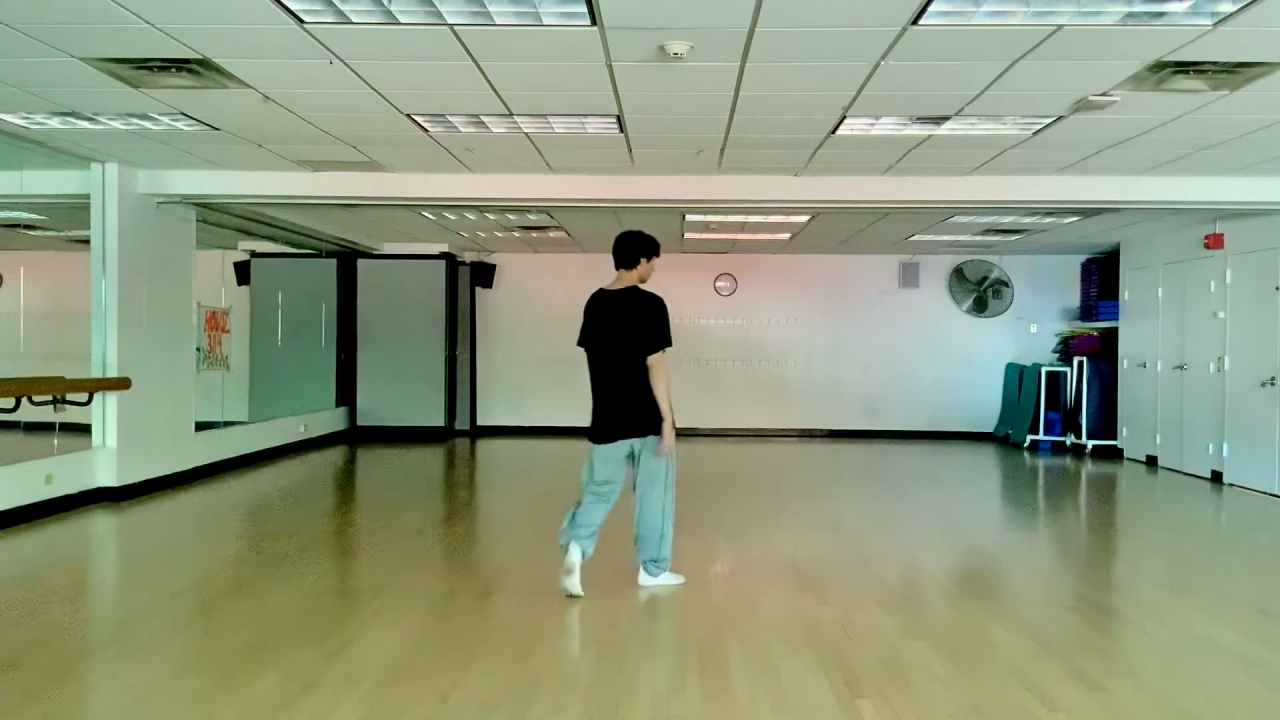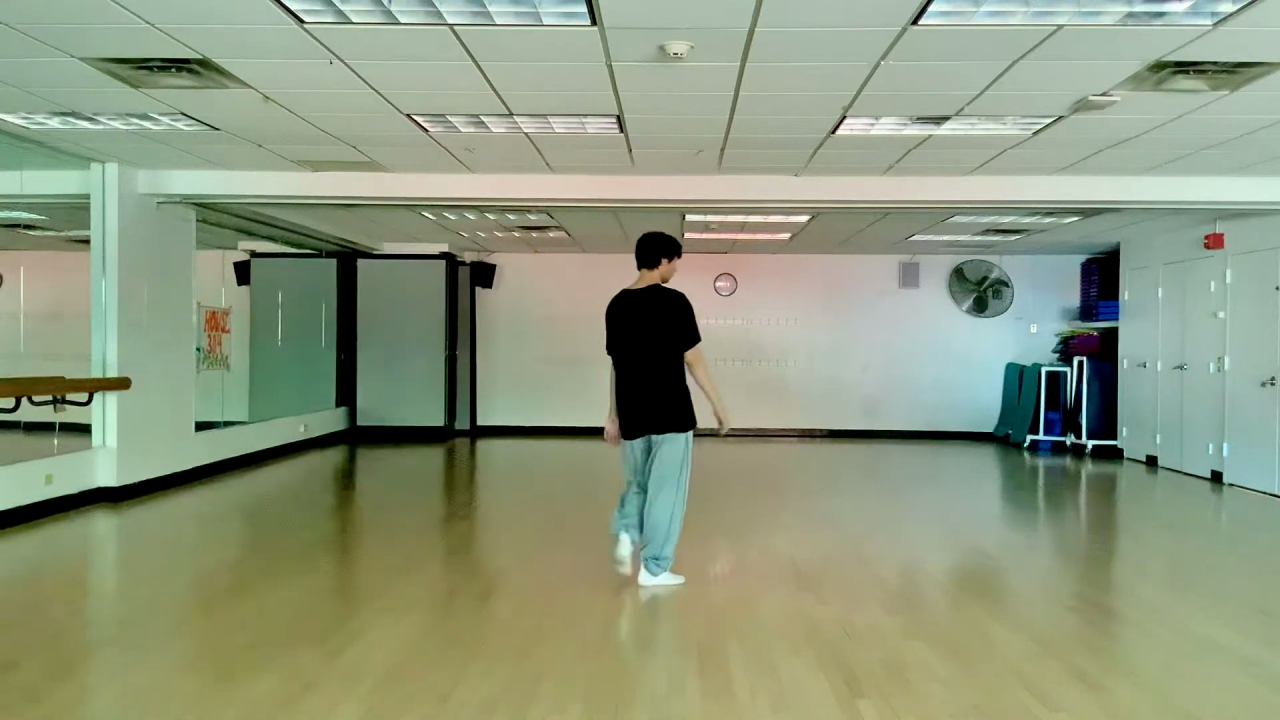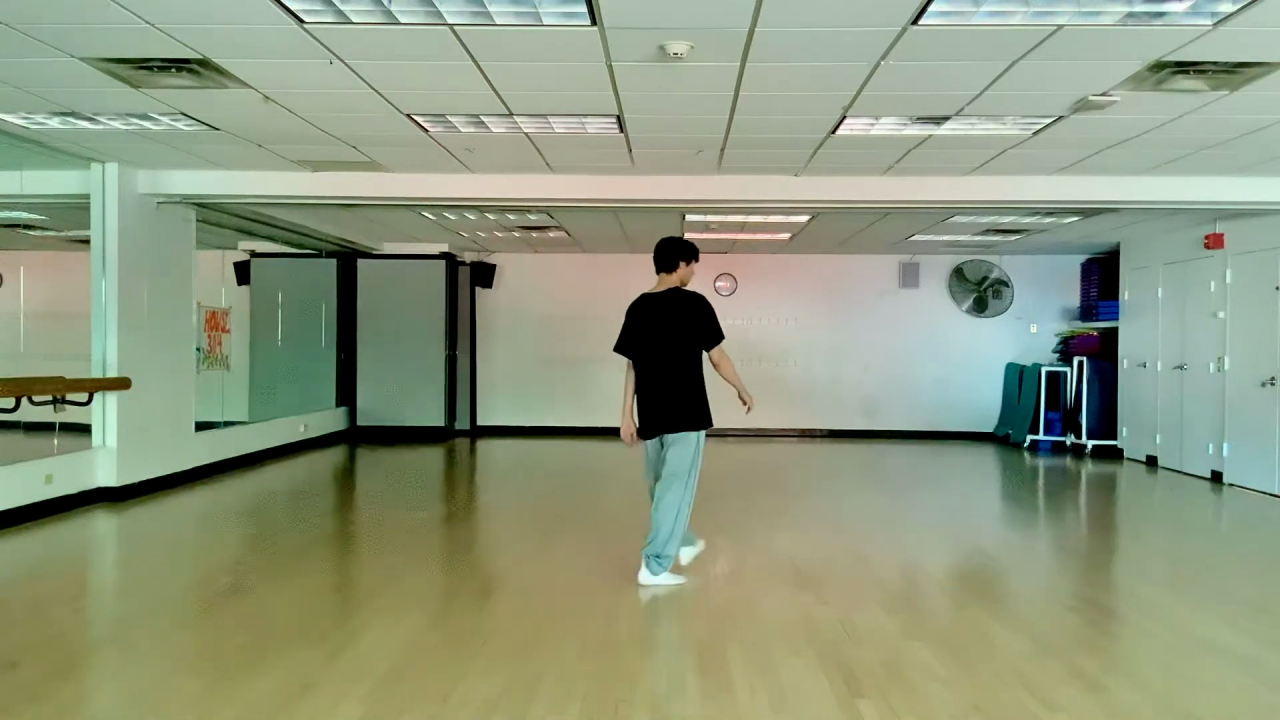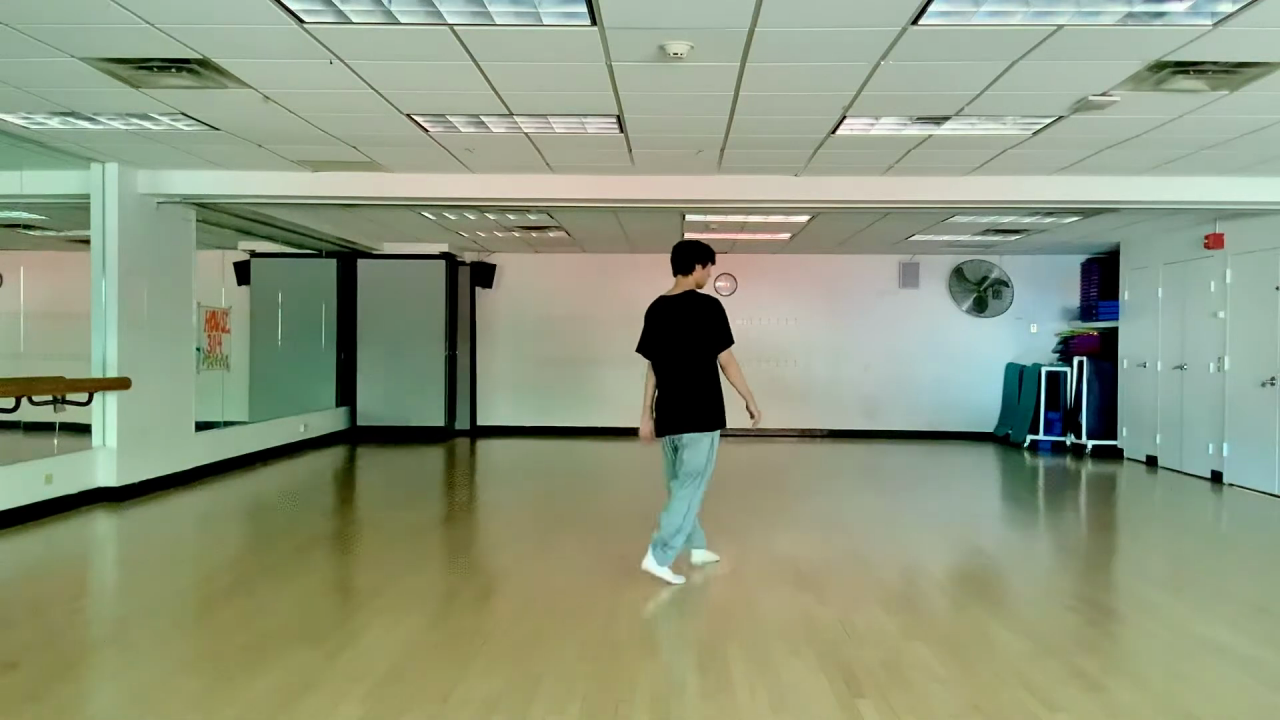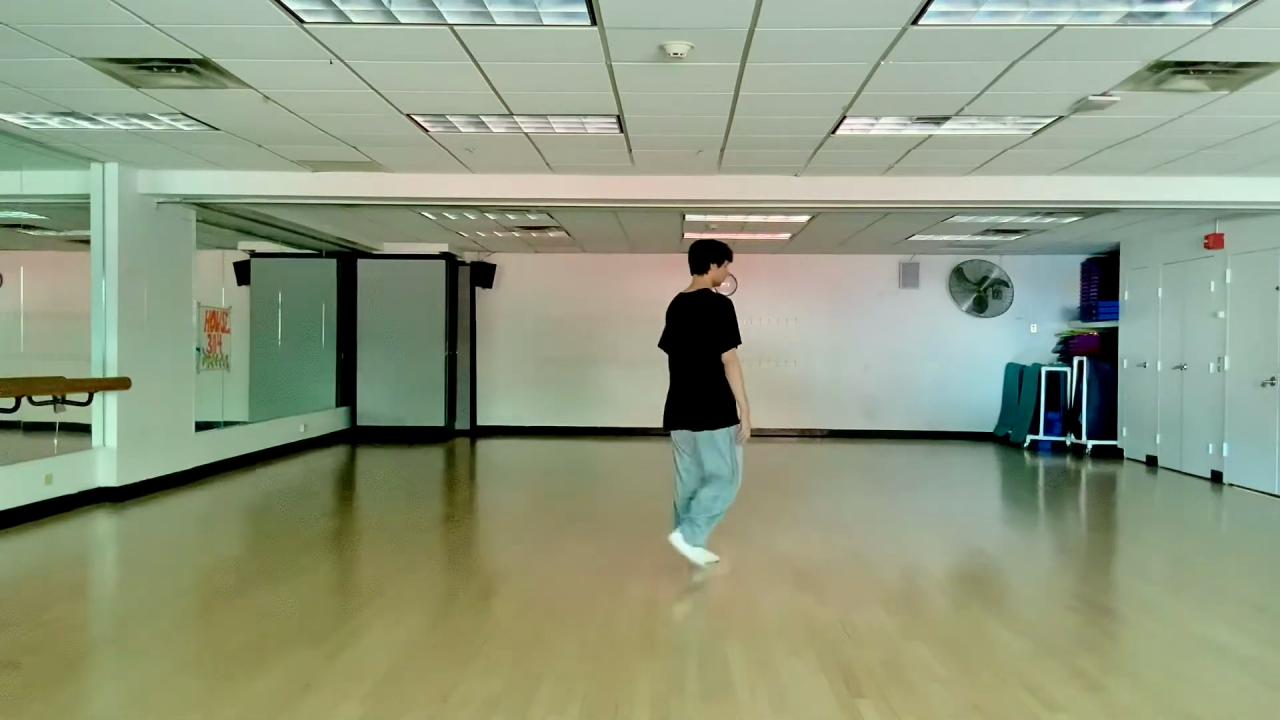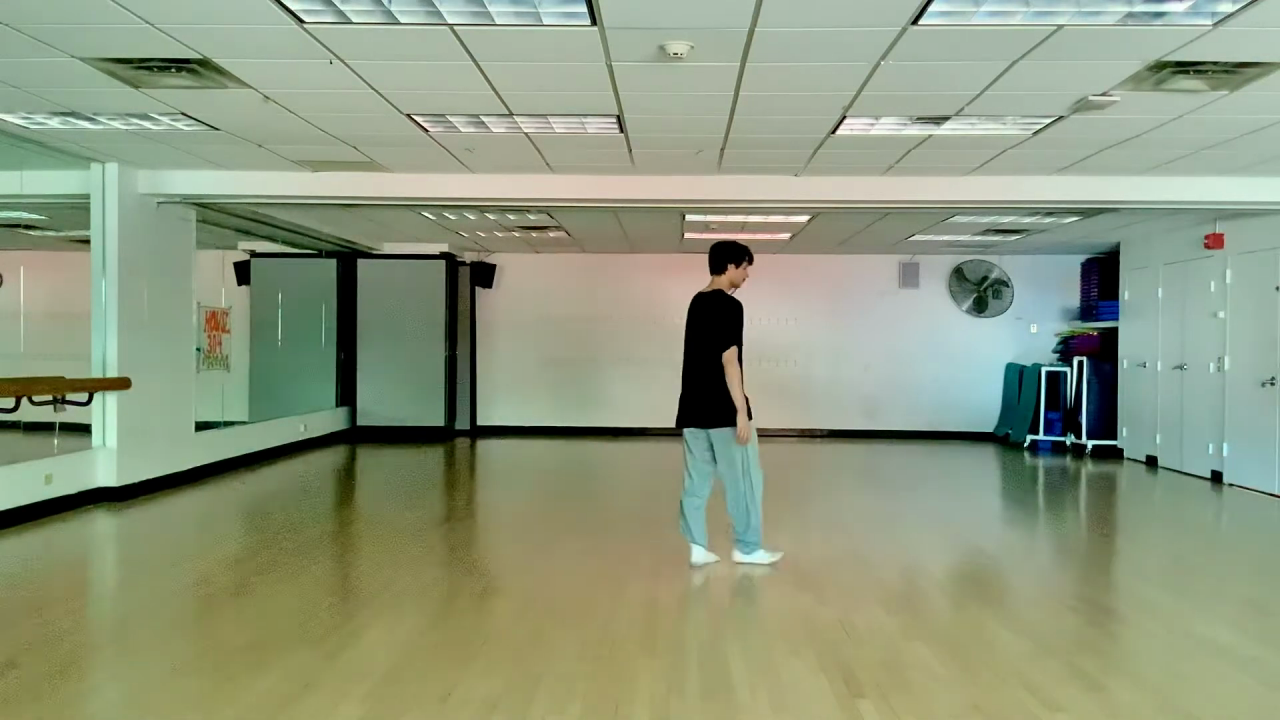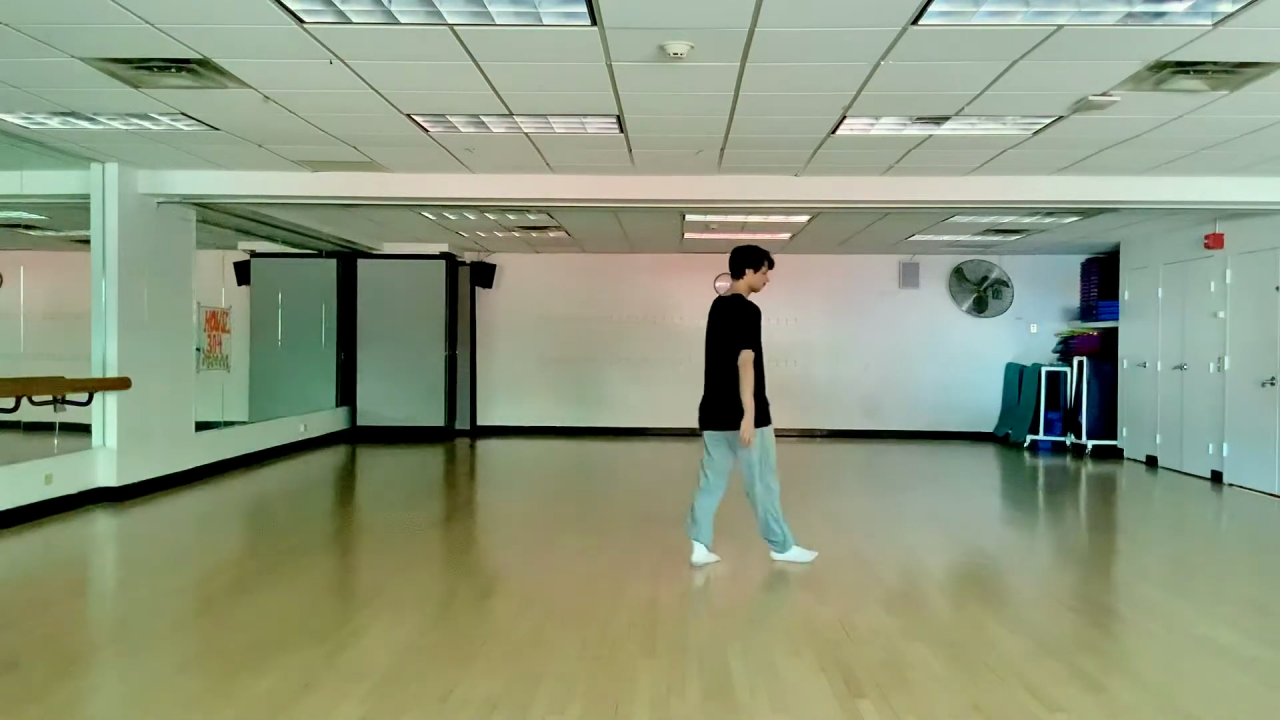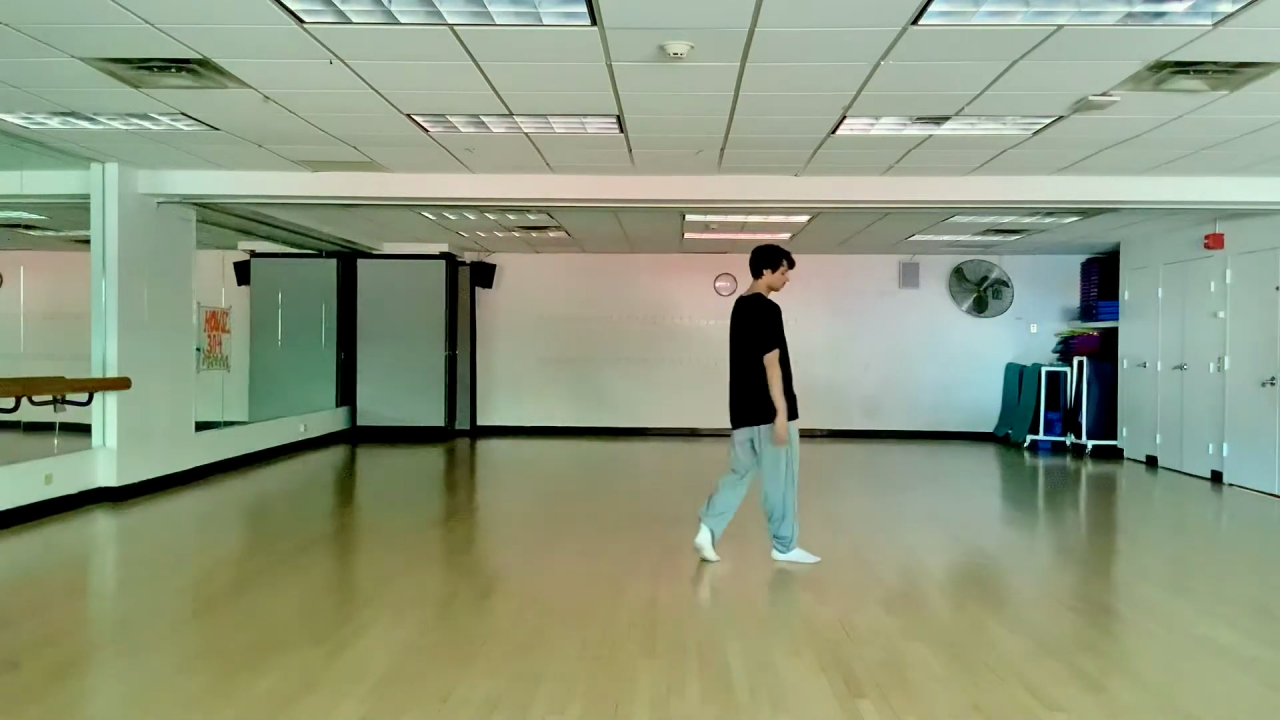
dt=0.2s
person 1, frame 1
left shoulder: (594, 303)
right shoulder: (649, 304)
right elbow: (657, 366)
right wrist: (668, 420)
left hip: (606, 418)
right hip: (646, 417)
left knee: (598, 491)
right knee: (655, 493)
left ankle: (574, 550)
right ankle: (654, 568)
person 1, frame 2
left shoulder: (617, 304)
right shoulder: (673, 302)
left elbow: (616, 363)
right elbow: (693, 360)
left wrist: (613, 415)
right wrist: (718, 405)
left hip: (633, 414)
right hip: (670, 414)
left knee: (638, 484)
right knee: (667, 490)
left ankle: (624, 536)
right ankle: (654, 568)
person 1, frame 3
left shoulder: (637, 308)
right shoulder: (693, 304)
left elbow: (631, 365)
right elbow: (717, 357)
left wrist: (627, 415)
right wrist: (743, 390)
left hip: (652, 414)
right hip: (686, 413)
left knee: (665, 483)
right knee: (675, 487)
left ankle: (682, 545)
right ankle: (654, 567)
person 1, frame 4
left shoulder: (655, 309)
right shoulder: (707, 307)
left elbow: (651, 367)
right elbow: (726, 361)
left wrist: (646, 415)
right wrist: (750, 400)
left hip: (668, 413)
right hip: (700, 413)
left knee: (680, 484)
right knee: (690, 487)
left ankle: (696, 547)
right ankle: (659, 554)
person 1, frame 5
left shoulder: (675, 306)
right shoulder: (719, 305)
right elbow: (729, 361)
right wrist: (744, 410)
left hip: (679, 410)
right hip: (713, 411)
left knee: (689, 480)
right knee: (725, 478)
left ankle: (696, 546)
right ankle: (687, 533)
person 1, frame 6
left shoulder: (697, 303)
right shoulder: (728, 305)
right elbow: (729, 360)
right wrist: (742, 411)
left hip: (693, 409)
right hip: (722, 410)
left knee: (697, 479)
right knee: (744, 478)
left ankle: (697, 547)
right ankle: (748, 548)
person 1, frame 7
left shoulder: (718, 306)
right shoulder: (747, 311)
right elbow: (745, 363)
right wrist: (749, 413)
left hip: (714, 411)
right hip: (739, 413)
left knee: (712, 479)
right knee: (761, 482)
left ankle: (700, 544)
right ankle: (781, 546)
person 1, frame 8
left shoulder: (741, 306)
right shoulder: (767, 310)
right elbow: (772, 363)
right wrist: (783, 412)
left hip: (744, 408)
right hip: (766, 410)
left knee: (739, 473)
right knee: (781, 478)
left ankle: (708, 530)
right ankle: (785, 547)
